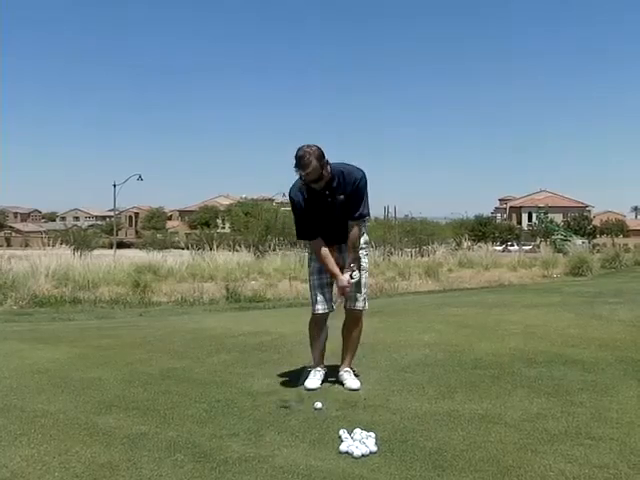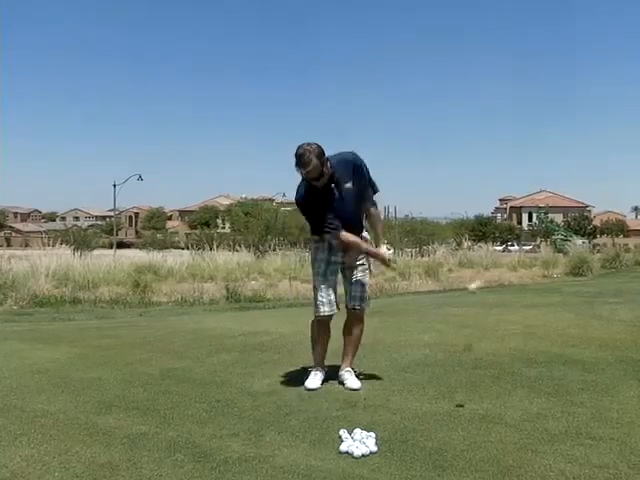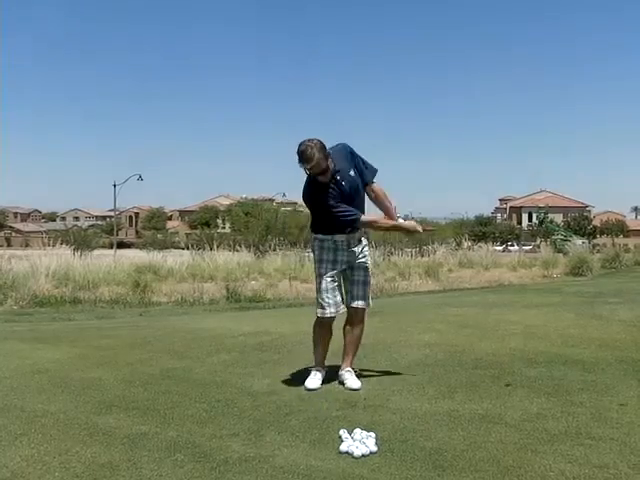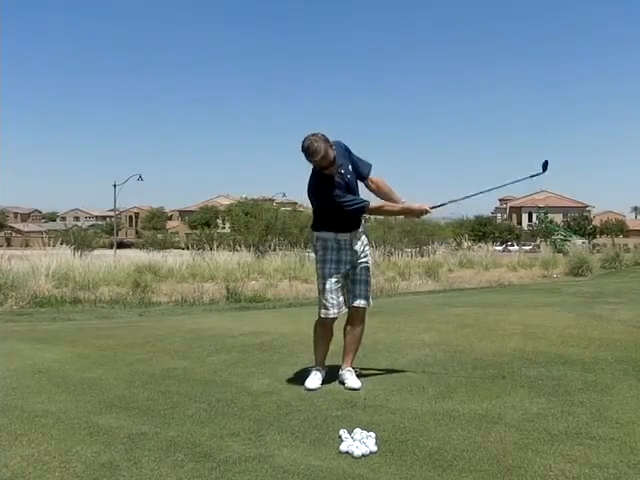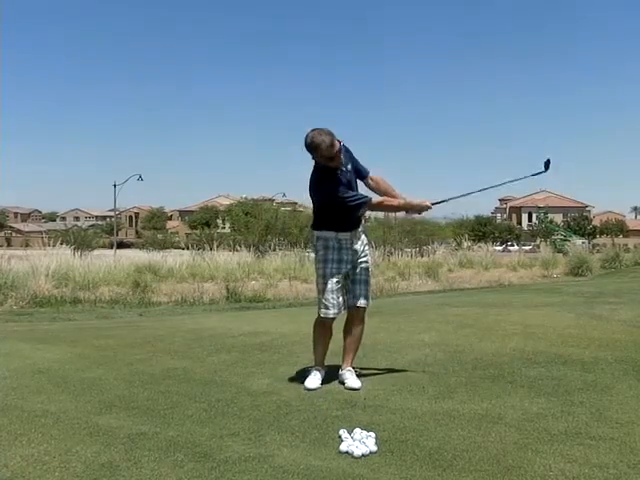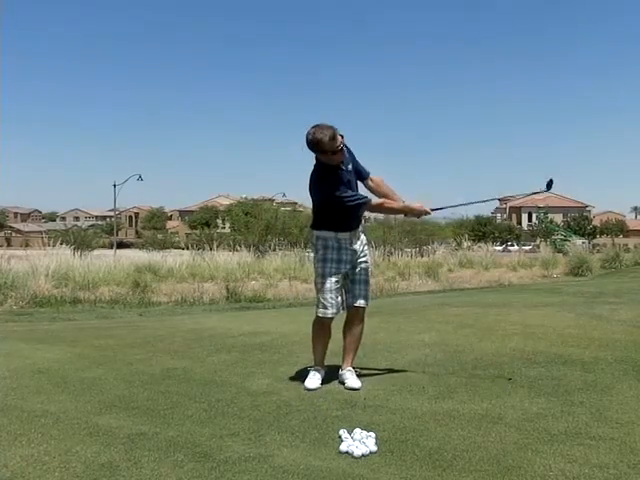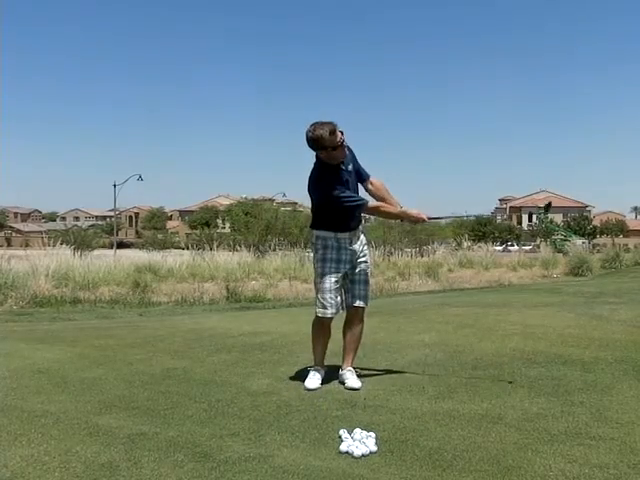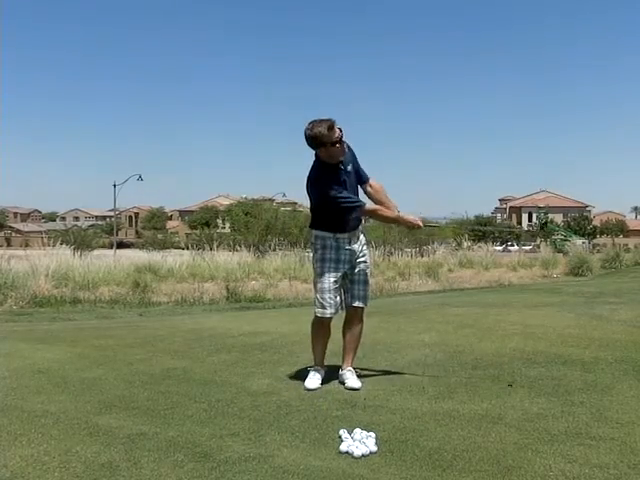
dt=0.1s
person 1, frame 1
left shoulder: (353, 177)
right shoulder: (298, 193)
left elbow: (355, 226)
right elbow: (315, 242)
left wrist: (349, 267)
right wrist: (337, 276)
left hip: (354, 245)
right hip: (322, 249)
left knee: (355, 310)
right knee: (319, 312)
left ankle: (346, 368)
right ankle: (317, 367)
person 1, frame 2
left shoulder: (351, 162)
right shoulder: (305, 196)
left elbow: (369, 204)
right elbow: (338, 235)
left wrist: (378, 245)
right wrist: (375, 254)
left hip: (359, 243)
right hip: (326, 246)
left knee: (357, 310)
right knee: (324, 312)
left ankle: (347, 368)
right ankle: (317, 368)
person 1, frame 3
left shoulder: (343, 152)
right shoulder: (313, 193)
left elbow: (372, 188)
right elbow: (361, 221)
left wrist: (396, 220)
right wrist: (401, 227)
left hip: (357, 241)
right hip: (329, 244)
left knee: (358, 309)
right knee: (327, 312)
left ankle: (346, 368)
right ankle: (318, 368)
person 1, frame 4
left shoulder: (341, 150)
right shoulder: (320, 189)
left elbow: (371, 181)
right elbow: (373, 209)
left wrist: (403, 204)
right wrist: (409, 210)
left hip: (357, 238)
right hip: (330, 243)
left knee: (358, 309)
right knee: (328, 312)
left ankle: (347, 368)
right ankle: (318, 368)
person 1, frame 5
left shoulder: (343, 151)
right shoulder: (323, 185)
left elbow: (370, 179)
right elbow: (374, 205)
left wrist: (403, 201)
right wrist: (410, 206)
left hip: (357, 238)
right hip: (331, 243)
left knee: (358, 309)
right knee: (328, 312)
left ankle: (347, 368)
right ankle: (317, 368)
person 1, frame 6
left shoulder: (344, 152)
right shoulder: (323, 184)
left elbow: (370, 181)
right elbow: (374, 206)
left wrist: (403, 203)
right wrist: (409, 209)
left hip: (356, 238)
right hip: (331, 243)
left knee: (357, 308)
right knee: (326, 312)
left ankle: (347, 368)
right ankle: (317, 367)
person 1, frame 7
left shoulder: (345, 152)
right shoulder: (322, 183)
left elbow: (370, 183)
right elbow: (371, 208)
left wrist: (401, 209)
right wrist: (406, 215)
left hip: (356, 239)
right hip: (330, 243)
left knee: (357, 309)
right knee: (325, 312)
left ankle: (347, 368)
right ankle: (317, 367)
person 1, frame 8
left shoulder: (346, 152)
right shoulder: (320, 182)
left elbow: (369, 185)
right elbow: (367, 211)
left wrist: (398, 213)
right wrist: (402, 219)
left hip: (356, 238)
right hip: (330, 243)
left knee: (356, 309)
right knee: (325, 311)
left ankle: (347, 368)
right ankle: (317, 367)
